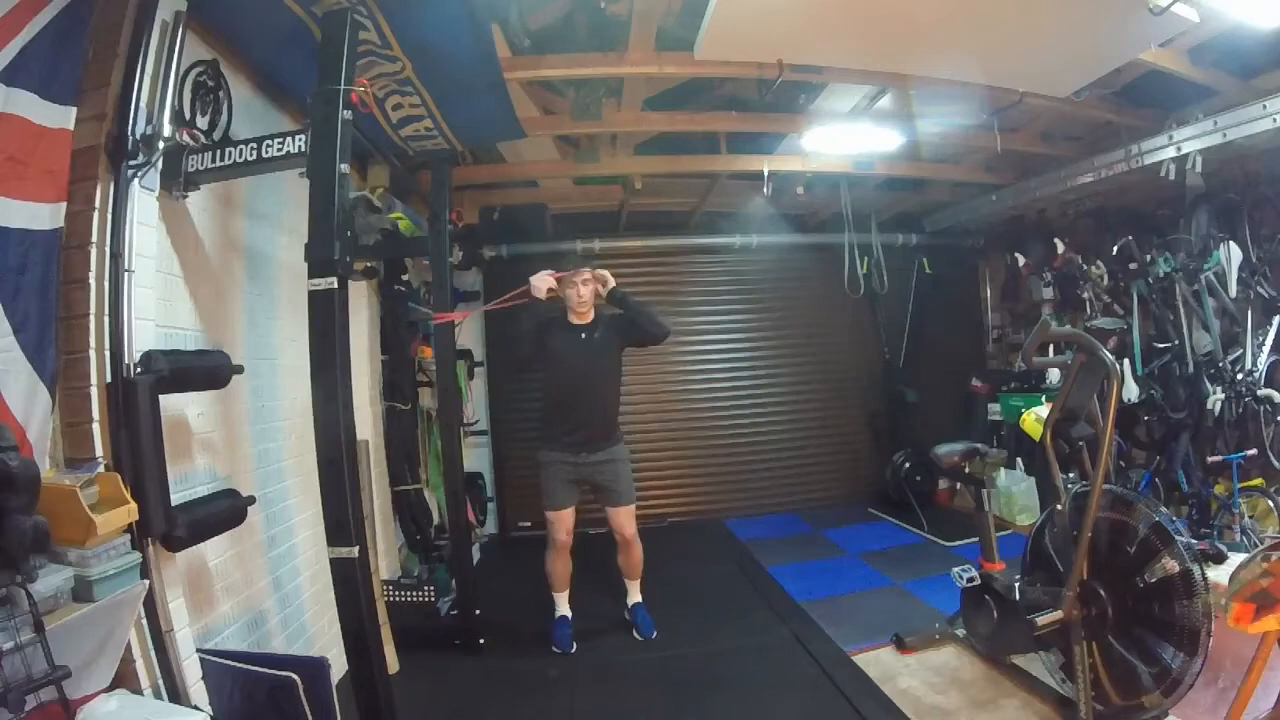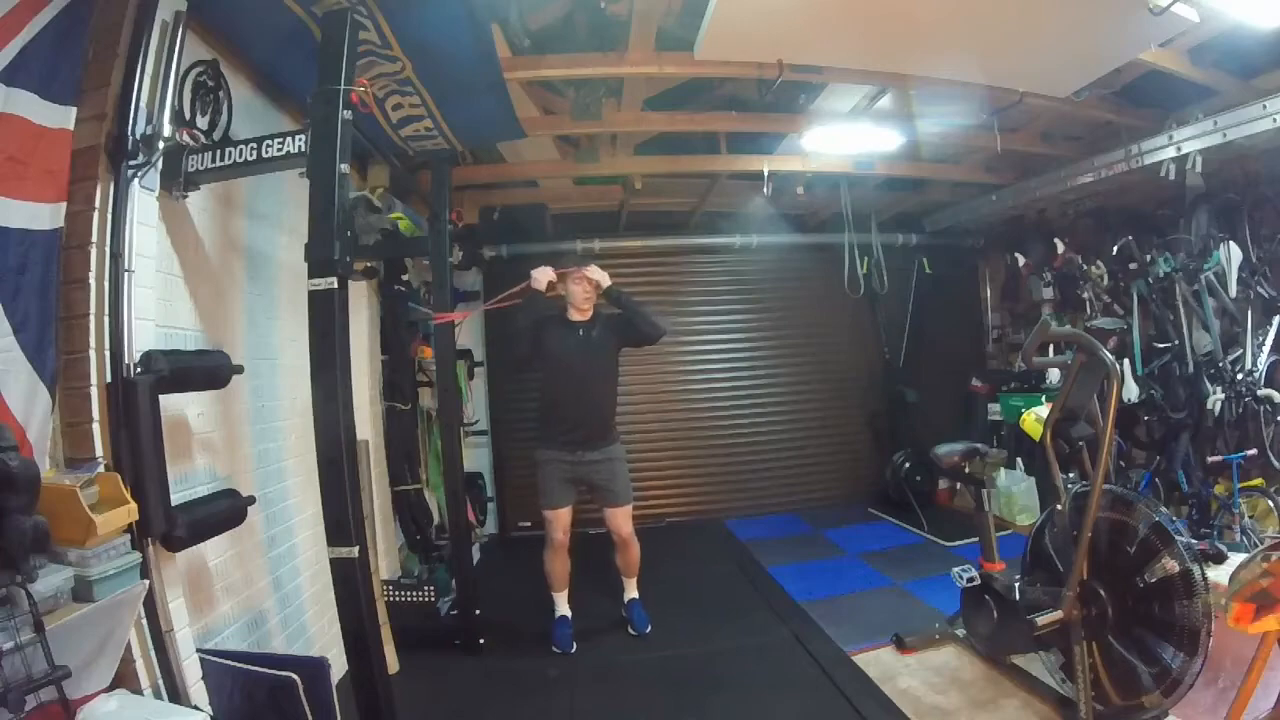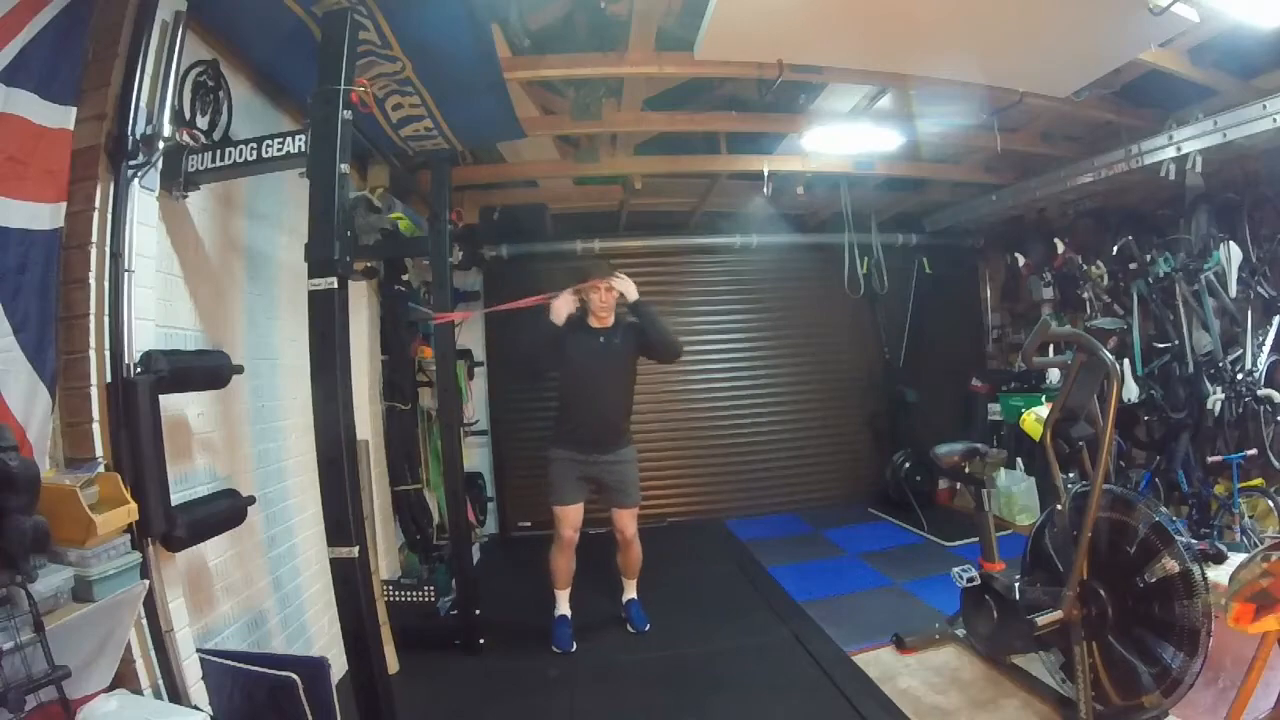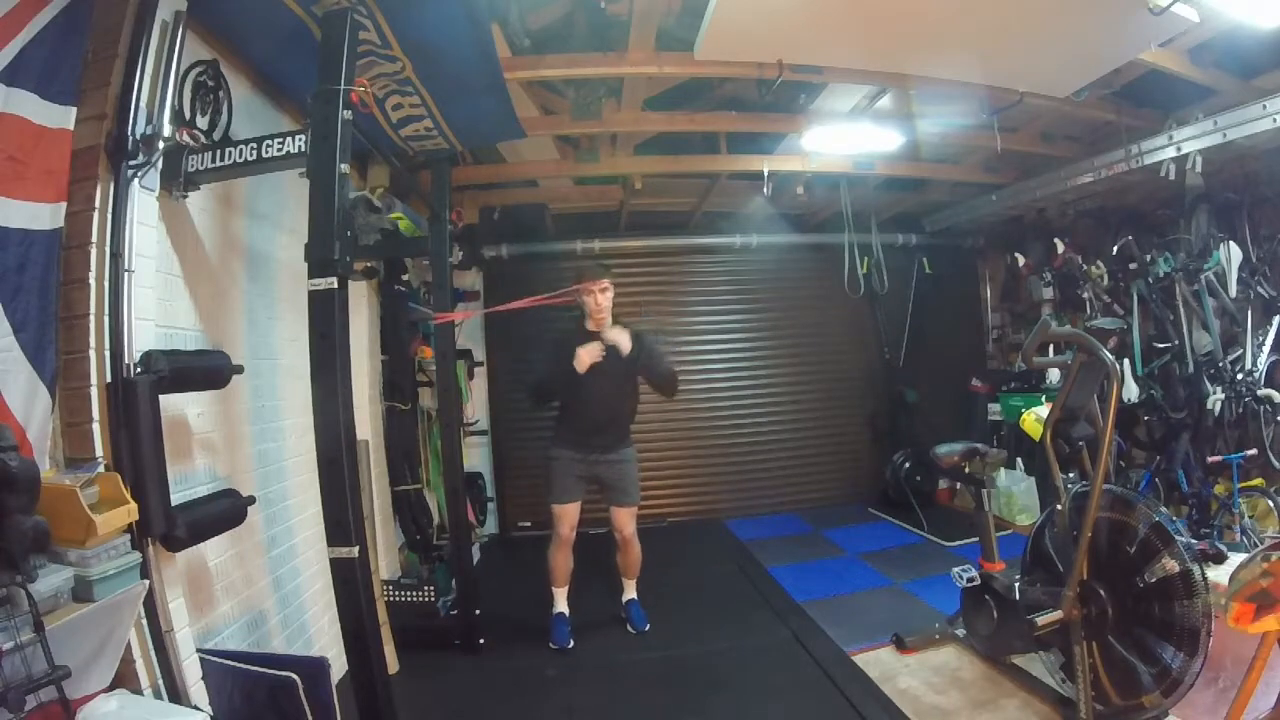
dt=0.3s
person 1, frame 1
left shoulder: (613, 326)
right shoulder: (548, 330)
left elbow: (659, 331)
right elbow: (519, 351)
left wrist: (615, 293)
right wrist: (537, 301)
left hip: (608, 450)
right hip: (560, 455)
left knee: (627, 534)
right knee: (560, 539)
left ankle: (635, 603)
right ankle: (562, 613)
person 1, frame 2
left shoulder: (611, 326)
right shoulder: (547, 328)
left elbow: (654, 332)
right elbow: (517, 347)
left wrist: (612, 290)
right wrist: (536, 293)
left hip: (604, 449)
right hip: (556, 453)
left knee: (624, 533)
right knee: (557, 538)
left ankle: (632, 599)
right ankle: (562, 613)
person 1, frame 3
left shoulder: (630, 333)
right shoulder: (568, 333)
left elbow: (671, 351)
left wrist: (636, 303)
right wrist: (552, 323)
left hip: (616, 452)
right hip: (568, 453)
left knee: (627, 533)
right knee: (566, 536)
left ankle: (630, 598)
right ankle: (562, 611)
person 1, frame 4
left shoulder: (632, 340)
right shoulder: (567, 343)
left elbow: (669, 385)
right elbow: (540, 396)
left wrist: (632, 351)
right wrist: (572, 369)
left hip: (617, 452)
right hip: (569, 452)
left knee: (626, 533)
right knee: (563, 534)
left ankle: (629, 598)
right ankle: (560, 610)
